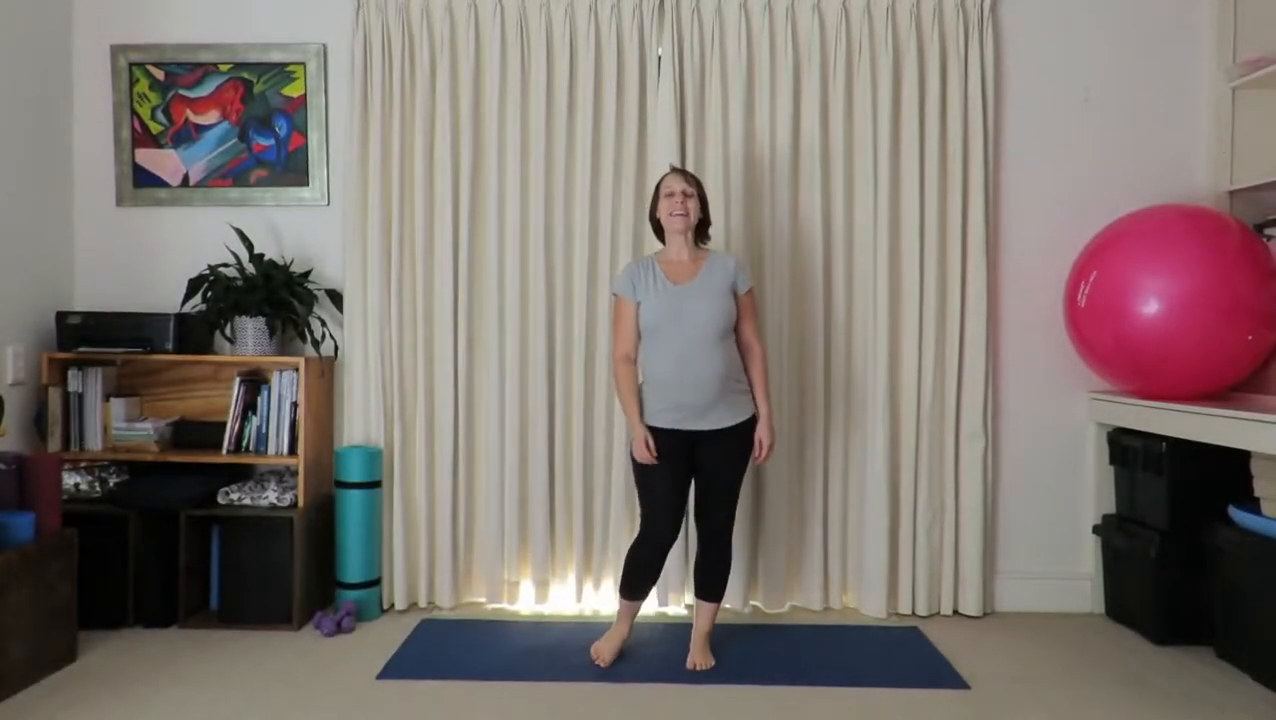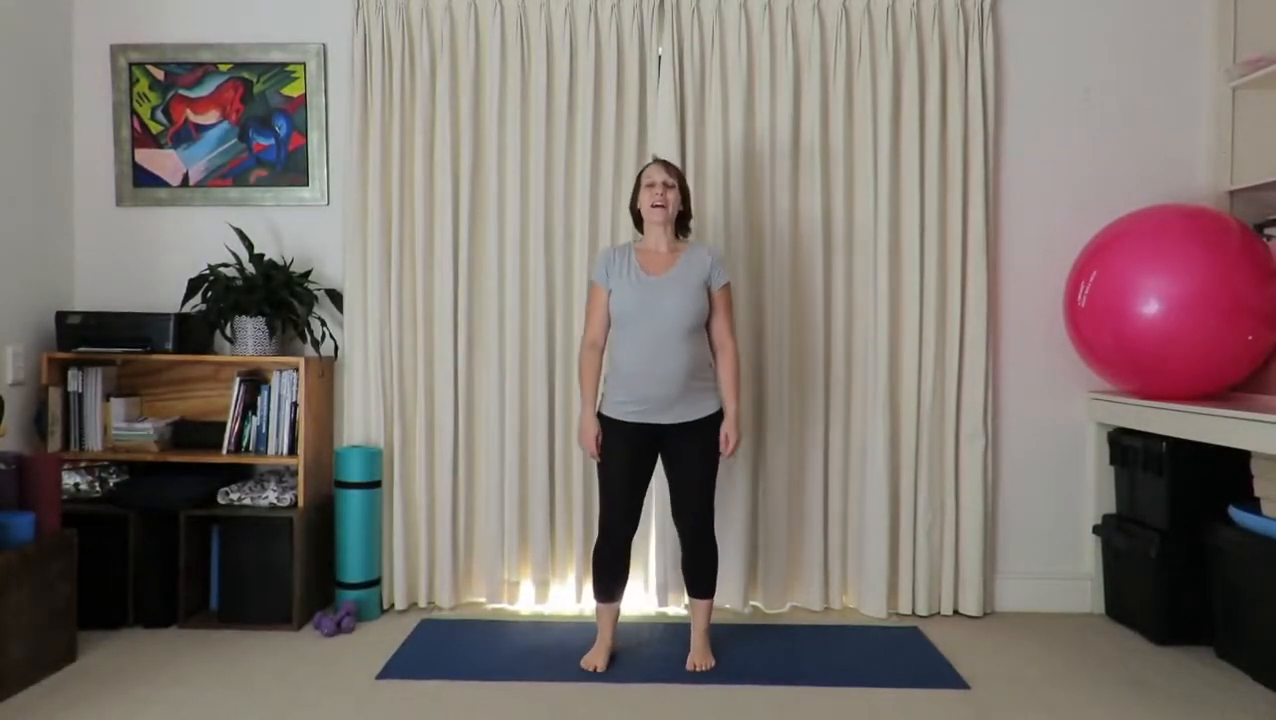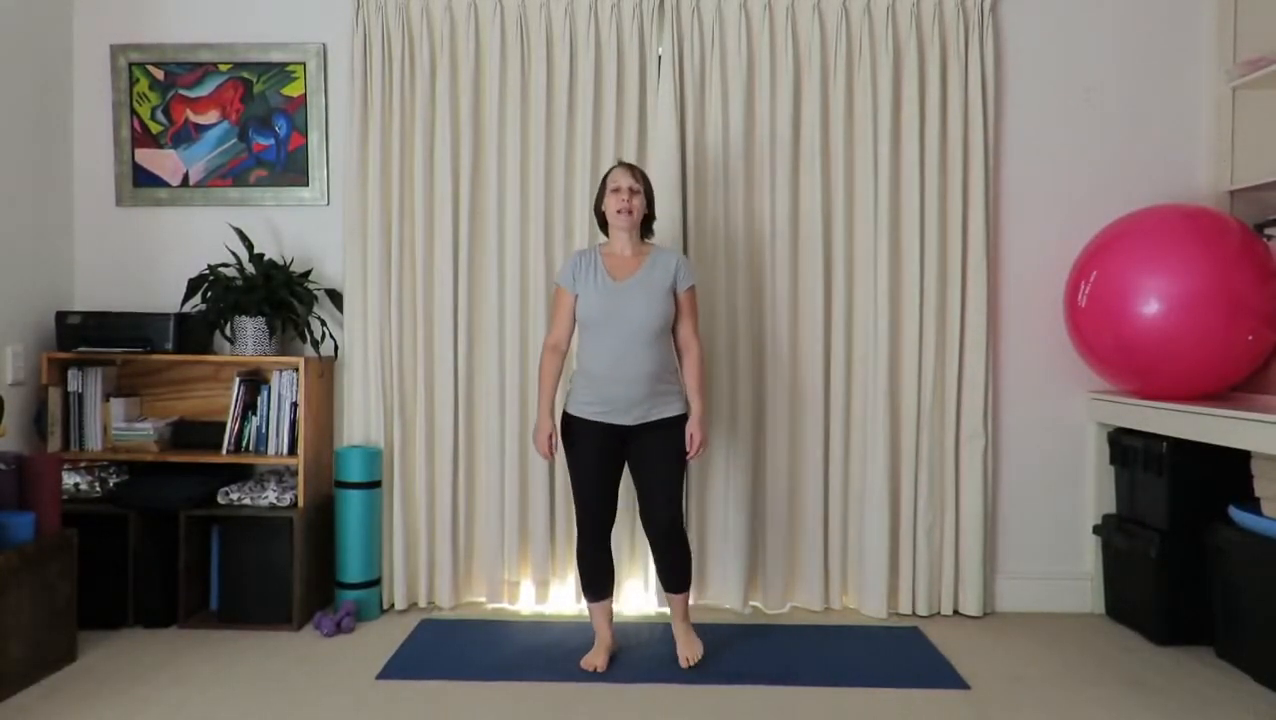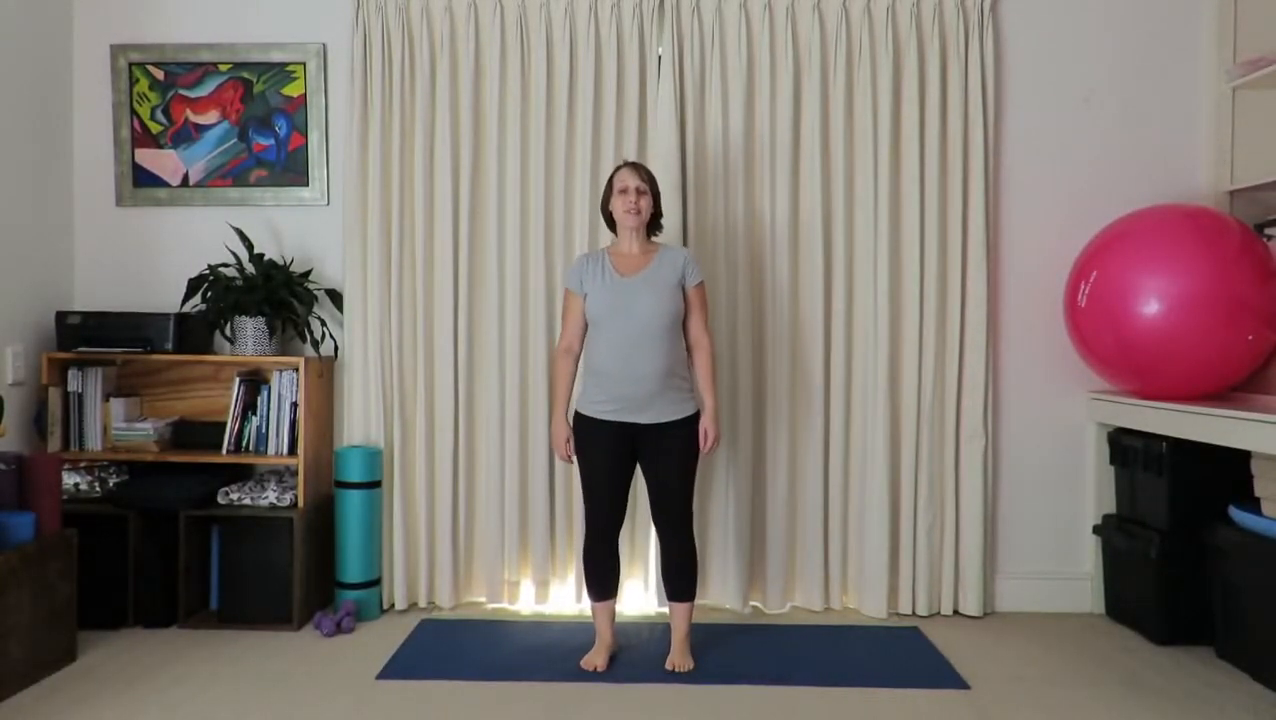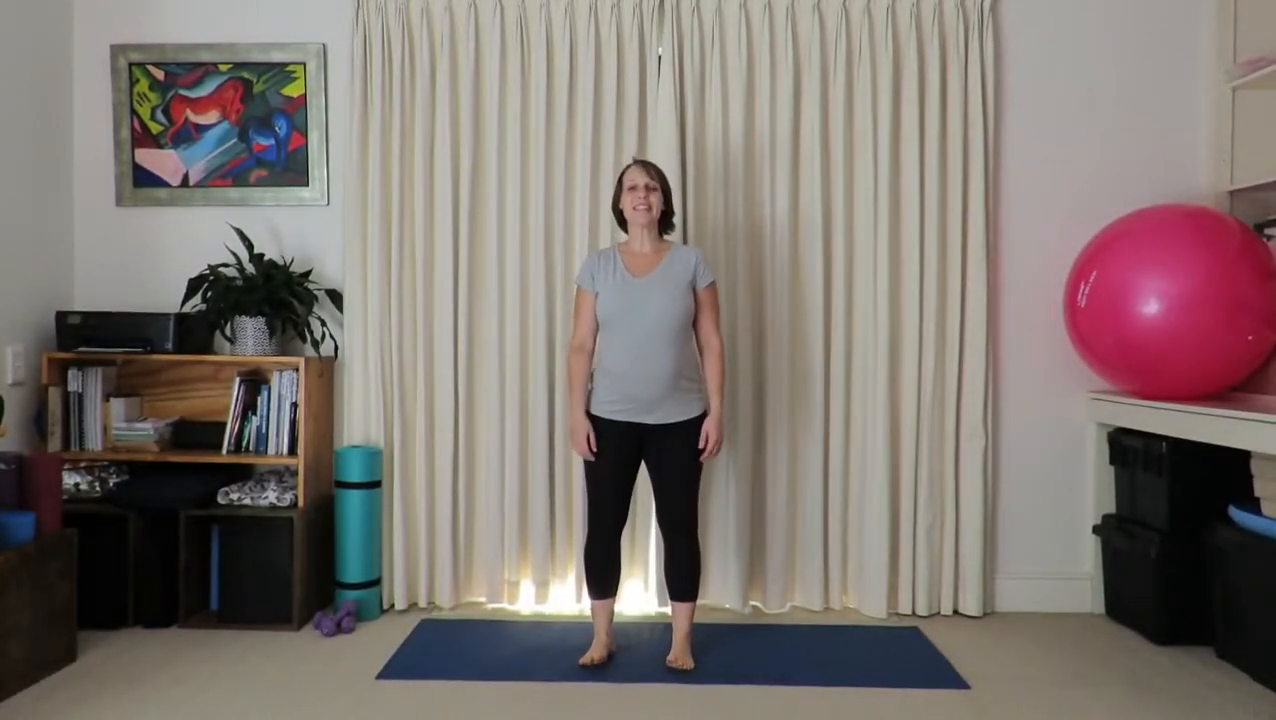
dt=0.5s
person 1, frame 1
left shoulder: (729, 269)
right shoulder: (636, 275)
left elbow: (751, 347)
right elbow: (624, 357)
left wrist: (764, 414)
right wrist: (634, 423)
left hip: (727, 426)
right hip: (662, 427)
left knee: (715, 530)
right knee: (659, 532)
left ankle: (700, 637)
right ankle: (622, 625)
person 1, frame 2
left shoulder: (706, 263)
right shoulder: (611, 262)
left elbow: (723, 343)
right elbow: (592, 342)
left wrist: (732, 413)
right wrist: (587, 413)
left hip: (693, 419)
right hip: (623, 418)
left knee: (695, 525)
right knee: (615, 526)
left ankle: (700, 636)
right ankle: (604, 637)
person 1, frame 3
left shoulder: (672, 266)
right shoulder: (578, 266)
left elbow: (689, 347)
right elbow: (555, 344)
left wrist: (697, 413)
right wrist: (544, 413)
left hip: (660, 420)
right hip: (590, 420)
left knee: (664, 524)
right knee: (593, 527)
left ankle: (683, 626)
right ankle: (603, 637)
person 1, frame 4
left shoulder: (680, 263)
right shoulder: (586, 267)
left elbow: (699, 342)
right elbow: (568, 347)
left wrist: (710, 409)
right wrist: (558, 415)
left hip: (671, 419)
right hip: (601, 420)
left knee: (674, 525)
right knee: (601, 527)
left ankle: (680, 639)
right ankle: (603, 638)
person 1, frame 5
left shoulder: (691, 263)
right shoulder: (597, 265)
left elbow: (710, 344)
right elbow: (581, 346)
left wrist: (715, 411)
right wrist: (577, 412)
left hip: (678, 420)
right hip: (609, 419)
left knee: (679, 525)
right knee: (603, 525)
left ankle: (681, 640)
right ankle: (601, 636)
